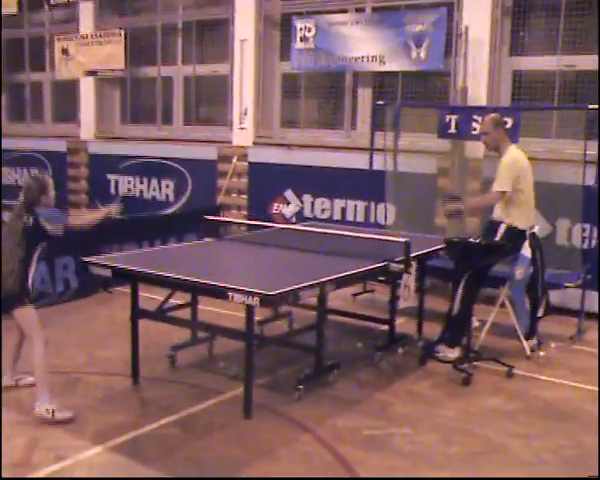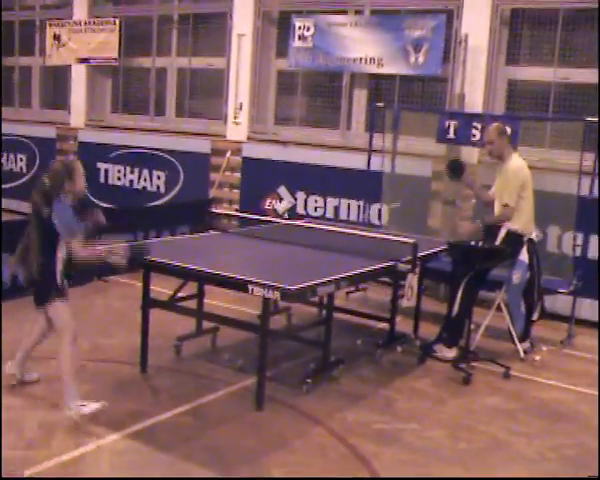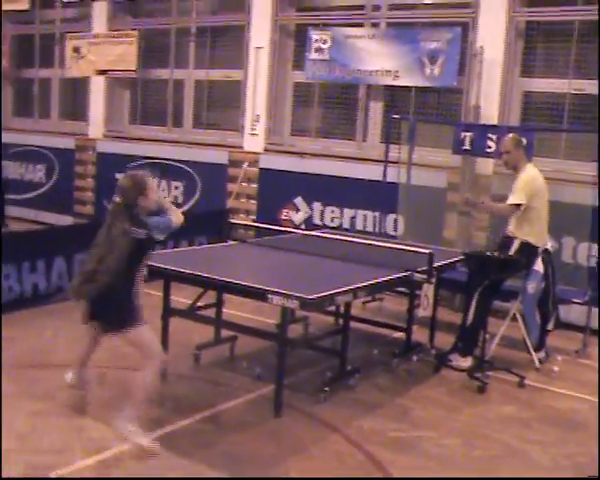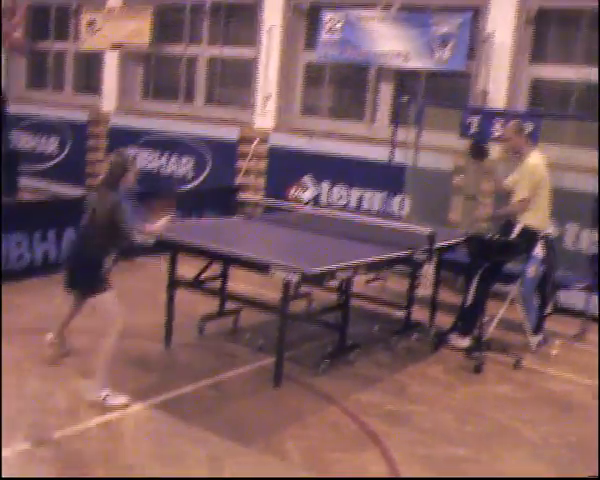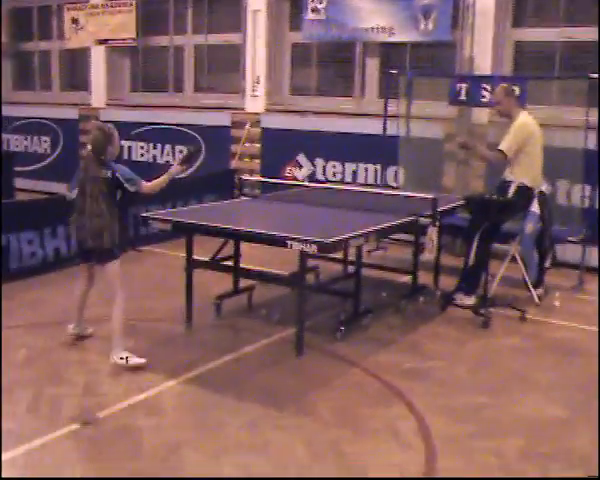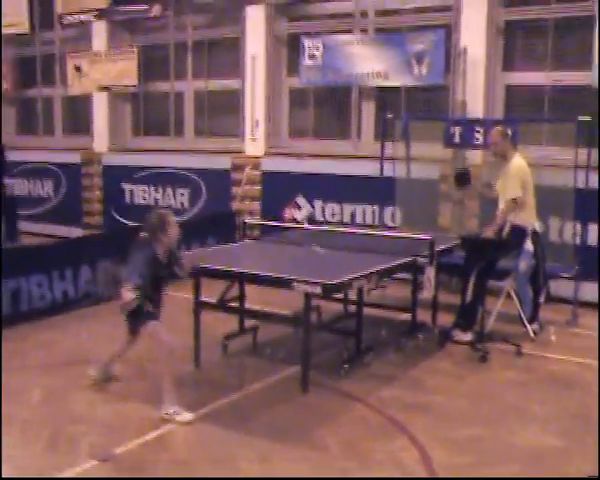
dt=0.5s
person 1, frame 1
left shoulder: (22, 214)
right shoulder: (43, 214)
right elbow: (80, 222)
right wrist: (106, 211)
left knee: (25, 330)
right knee: (38, 339)
right ankle: (44, 404)
person 1, frame 2
left shoulder: (59, 203)
right shoulder: (61, 209)
left elbow: (72, 231)
right elbow: (79, 252)
left wrist: (91, 219)
right wrist: (111, 252)
left hip: (45, 273)
right hip: (47, 278)
left knee: (47, 324)
right knee: (69, 333)
left ankle: (17, 366)
right ankle: (73, 401)
person 1, frame 3
left shoulder: (116, 219)
right shoulder: (147, 227)
right elbow: (177, 218)
right wrist: (163, 202)
left hip: (99, 293)
right hip: (120, 302)
left knee: (95, 334)
right knee: (156, 358)
left ankle: (77, 374)
right ankle: (128, 422)
person 1, frame 4
left shoulder: (98, 194)
right shoulder: (119, 200)
right elbow: (149, 232)
right wrist: (166, 220)
left hip: (78, 263)
right hip: (91, 268)
left knee: (79, 302)
right knee: (116, 325)
left ankle: (56, 338)
right ankle: (100, 389)
person 1, frame 5
left shoulder: (84, 167)
right shoulder: (116, 171)
left elbow: (73, 196)
right elbow: (149, 188)
right wrist: (172, 172)
left hip: (85, 234)
right hip: (104, 237)
left knee: (88, 280)
right knee: (118, 293)
left ankle: (77, 325)
right ankle: (119, 352)
person 1, frame 6
left shoulder: (170, 252)
right shoulder: (143, 257)
left elbow: (181, 272)
right elbow: (126, 290)
right wrist: (129, 297)
left hip: (150, 303)
right hip: (139, 306)
left knee: (132, 340)
right knee: (166, 346)
left ankle: (101, 370)
right ankle: (169, 406)
person 2, frame 1
left shoulder: (510, 159)
right shoulder: (514, 156)
left elbow: (495, 198)
left wrist: (461, 206)
right wrist: (467, 205)
left hip: (508, 229)
right hip: (513, 227)
left knee: (467, 273)
left ankle: (450, 343)
person 2, frame 2
left shoulder: (513, 167)
right shoulder: (509, 166)
left elbow: (508, 212)
right elbow: (490, 198)
left wrist: (483, 222)
right wrist: (472, 185)
left hip: (508, 234)
right hip: (511, 234)
left knee: (465, 274)
left ankle: (448, 343)
person 2, frame 3
left shoulder: (527, 177)
right shoulder: (531, 175)
left elbow: (509, 209)
left wrist: (477, 203)
left hip: (521, 245)
right hip: (532, 245)
left knee: (479, 285)
left ankle: (464, 352)
person 2, frame 4
left shoulder: (531, 164)
right shoulder: (533, 161)
left elbow: (519, 206)
right elbow: (509, 186)
left wrist: (489, 216)
left hip: (523, 229)
right hip: (532, 230)
left knee: (481, 267)
left ankle: (462, 332)
person 2, frame 5
left shoulder: (520, 124)
right shoulder: (526, 122)
left elbow: (498, 158)
left wrist: (472, 145)
left hip: (518, 189)
right hip: (525, 187)
left knee: (478, 227)
left ankle: (467, 291)
person 2, frame 6
left shoulder: (516, 166)
right shoulder: (510, 165)
left elbow: (512, 204)
right elbow: (498, 193)
left wrist: (493, 228)
left hip: (513, 228)
right hip: (517, 228)
left knee: (474, 263)
right knee: (482, 265)
left ankle: (464, 328)
